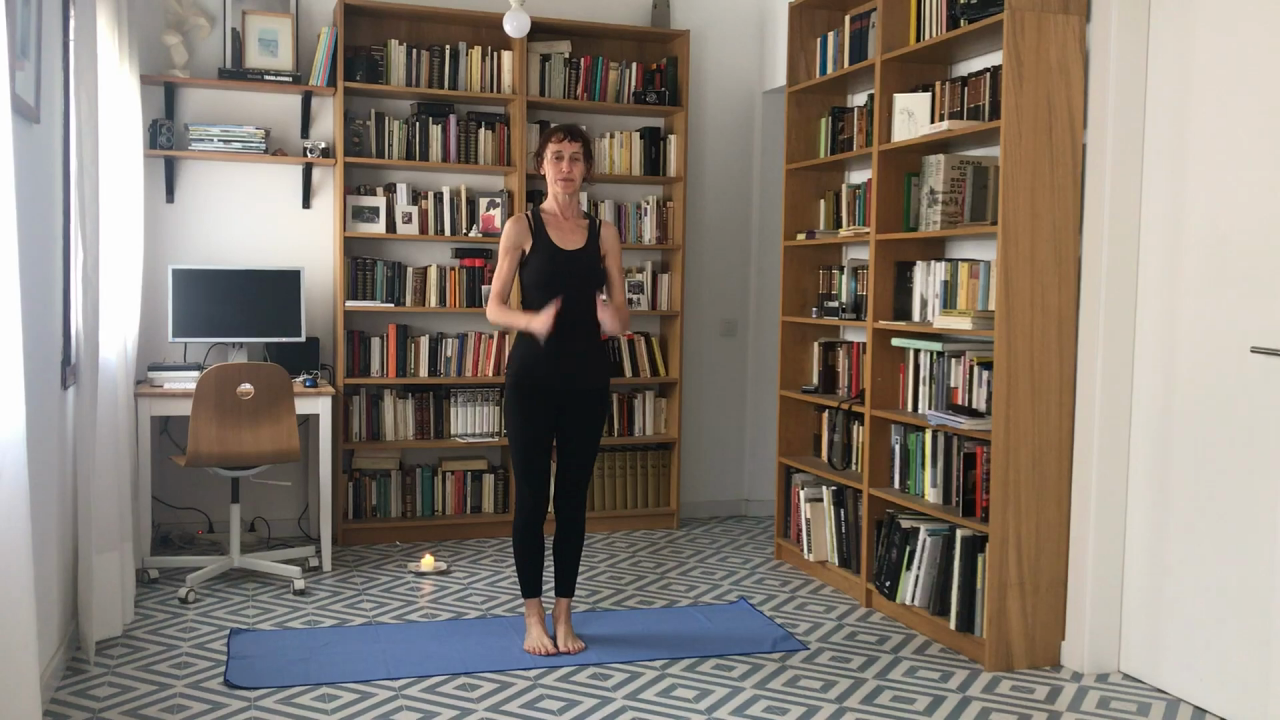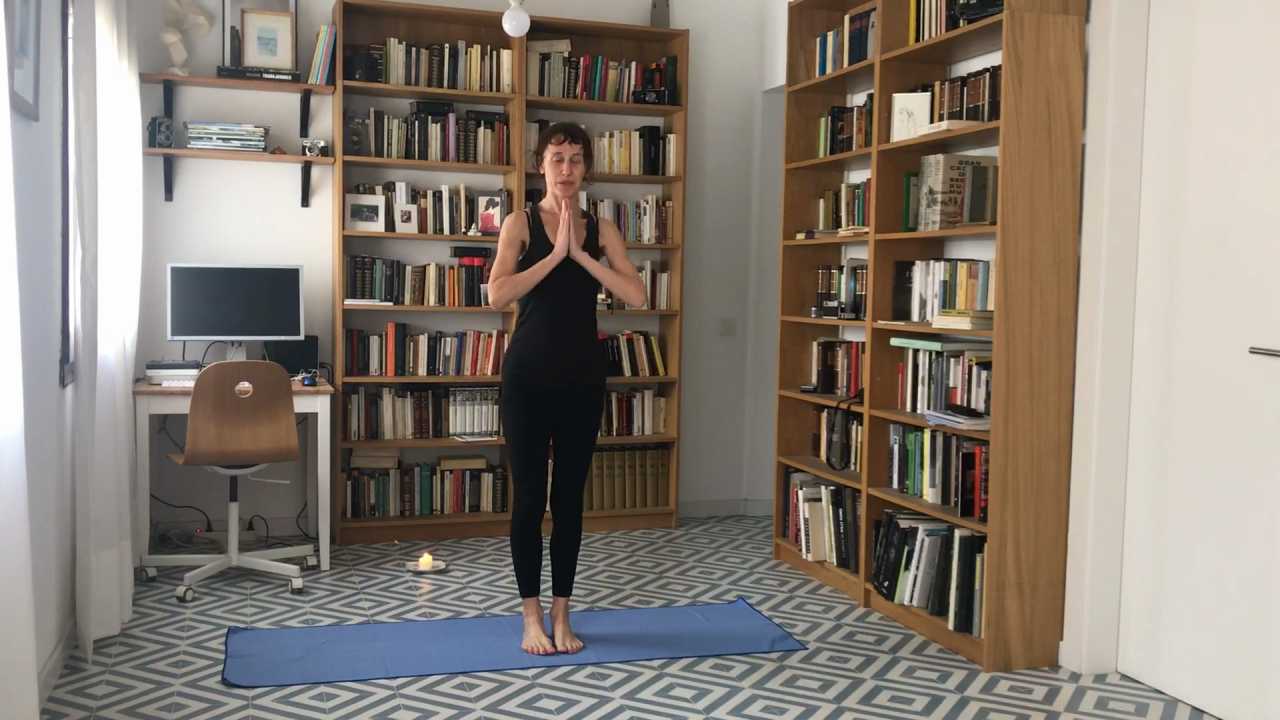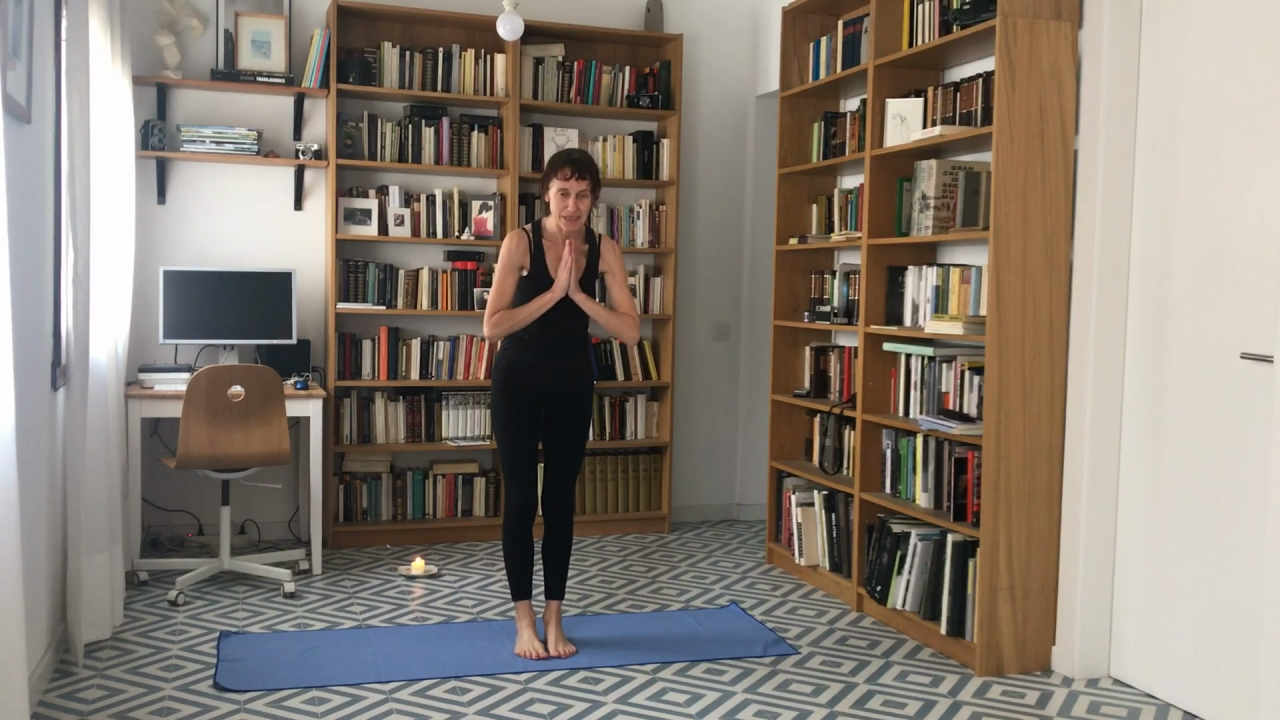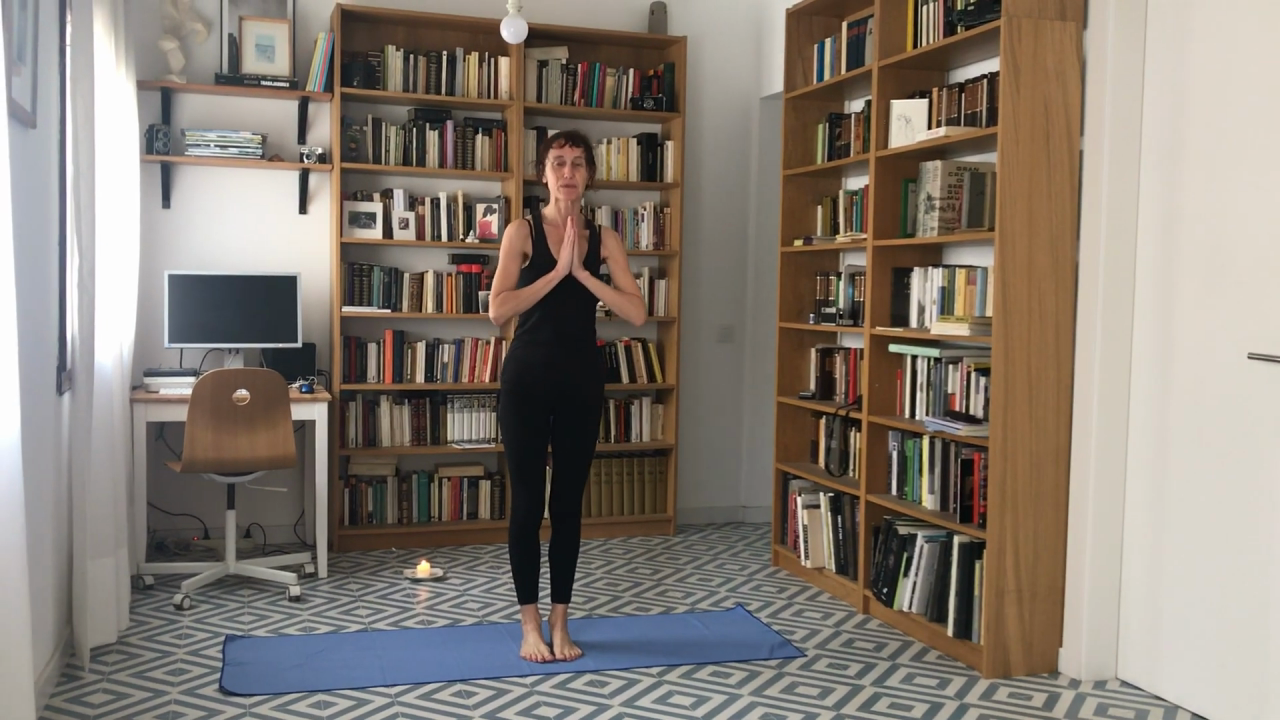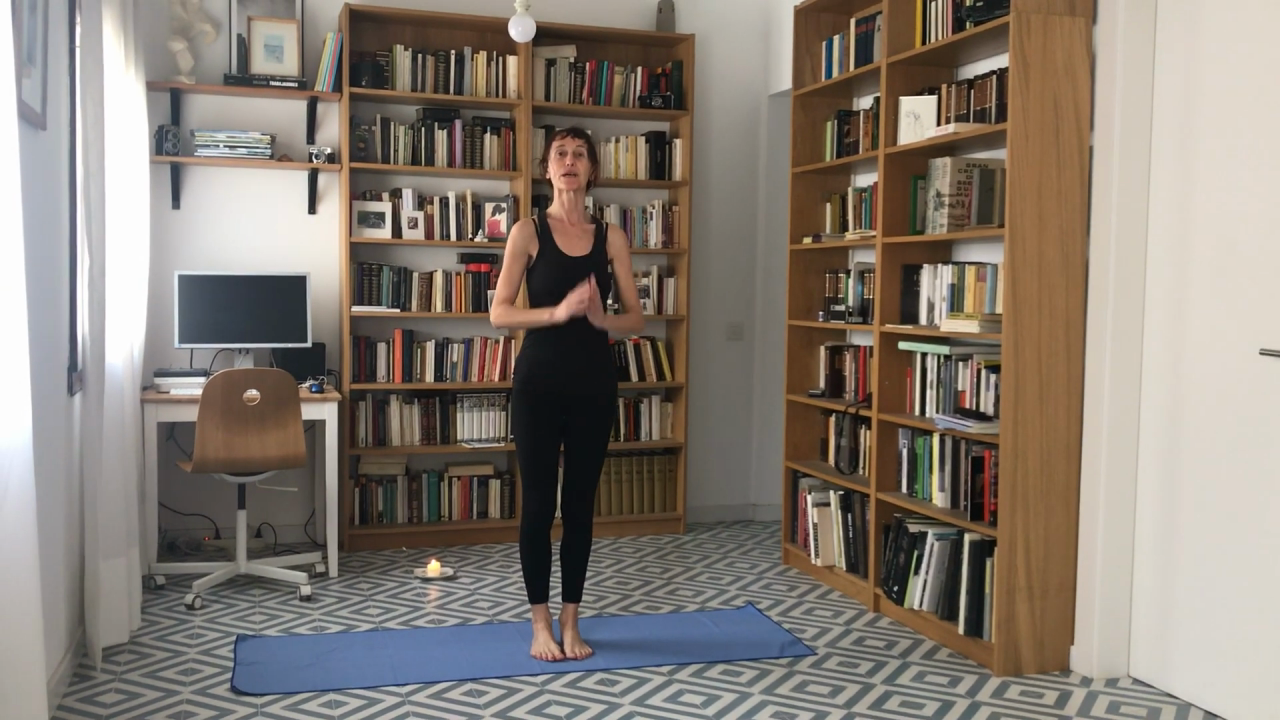
dt=0.5s
person 1, frame 1
left shoulder: (603, 233)
right shoulder: (522, 227)
left elbow: (619, 307)
right elbow: (495, 306)
left wrist: (615, 318)
right wrist: (530, 320)
left hip: (587, 376)
right hip: (533, 374)
left knee: (573, 496)
right knee: (532, 496)
left ankle: (563, 615)
right ankle: (533, 617)
person 1, frame 2
left shoulder: (601, 228)
right shoulder: (521, 222)
left elbow: (636, 294)
right elbow: (497, 294)
left wrist: (579, 253)
right wrist: (555, 253)
left hip: (583, 371)
right hip: (529, 369)
left knee: (570, 495)
right knee: (529, 495)
left ankle: (562, 614)
right ankle: (532, 616)
person 1, frame 3
left shoulder: (604, 249)
right shoulder: (520, 242)
left elbow: (630, 331)
right elbow: (492, 326)
left wrist: (577, 294)
right wrist: (553, 292)
left hip: (572, 382)
right hip: (518, 379)
left knee: (560, 499)
right knee: (520, 499)
left ankle: (554, 618)
right ankle: (525, 620)
person 1, frame 4
left shoulder: (604, 238)
right shoulder: (522, 231)
left elbow: (637, 313)
right elbow: (498, 310)
left wrist: (582, 271)
right wrist: (557, 269)
left hip: (581, 379)
right hip: (528, 378)
left knee: (568, 503)
right knee: (528, 502)
left ankle: (560, 622)
right ankle: (530, 625)
person 1, frame 5
left shoulder: (610, 236)
right shoulder: (528, 231)
left elbow: (636, 317)
right elbow: (499, 312)
left wrist: (602, 317)
right wrist: (557, 311)
left hip: (594, 380)
right hip: (540, 378)
left knee: (580, 503)
right knee: (538, 503)
left ankle: (570, 620)
right ankle: (541, 623)
